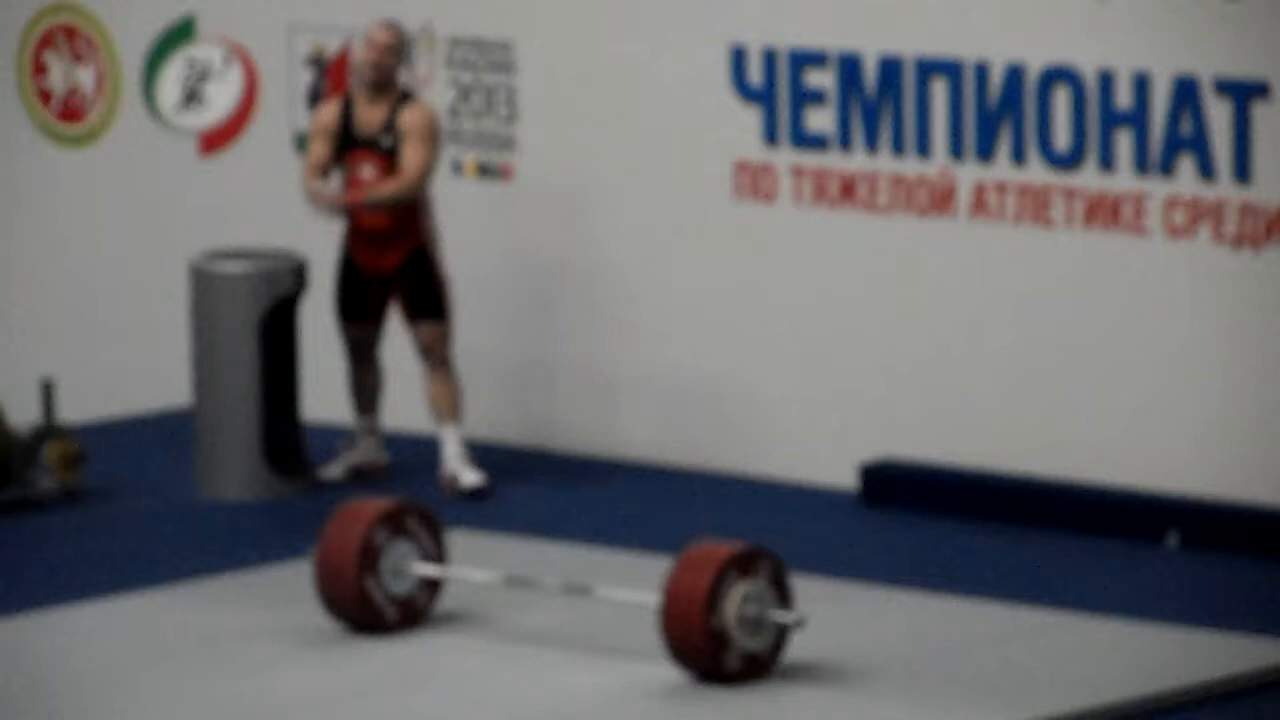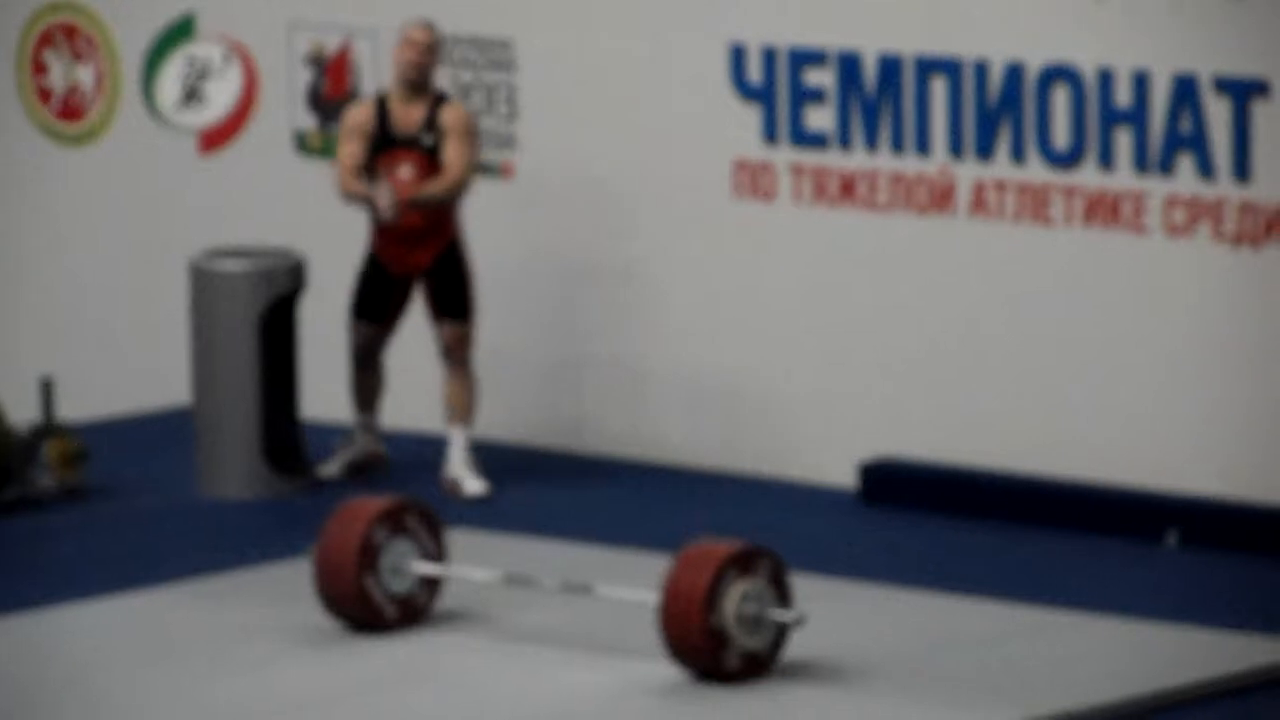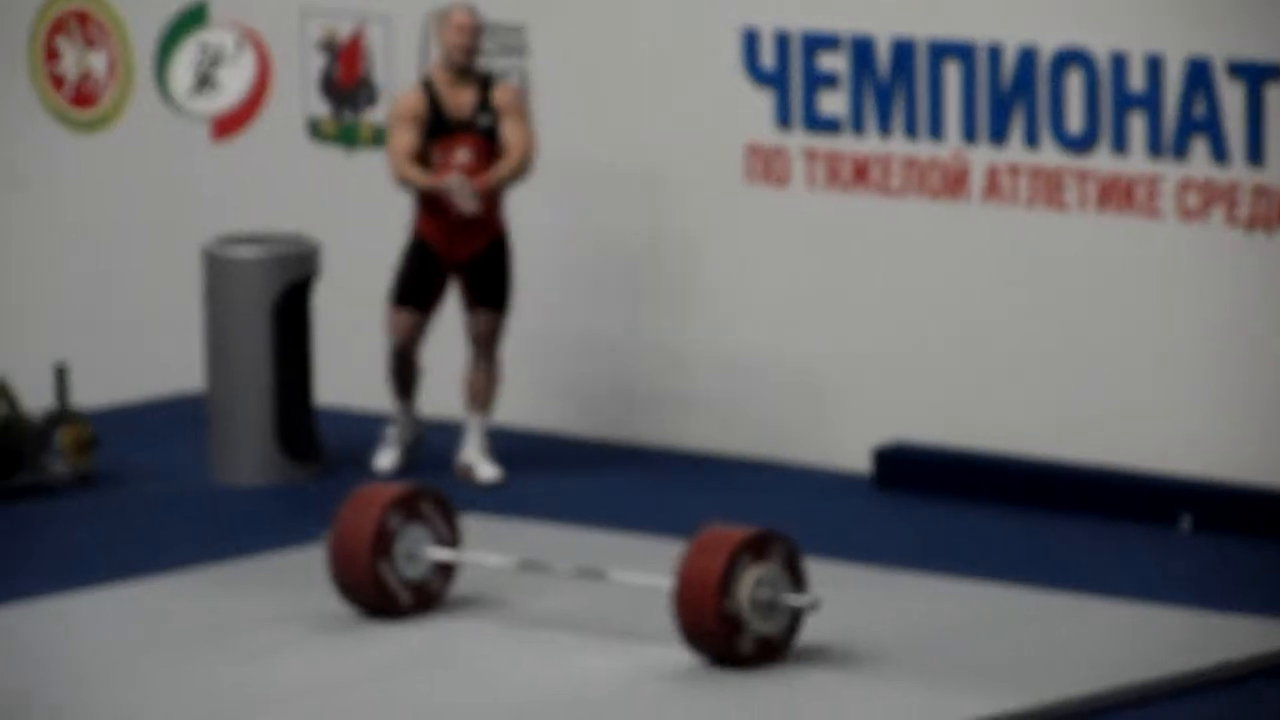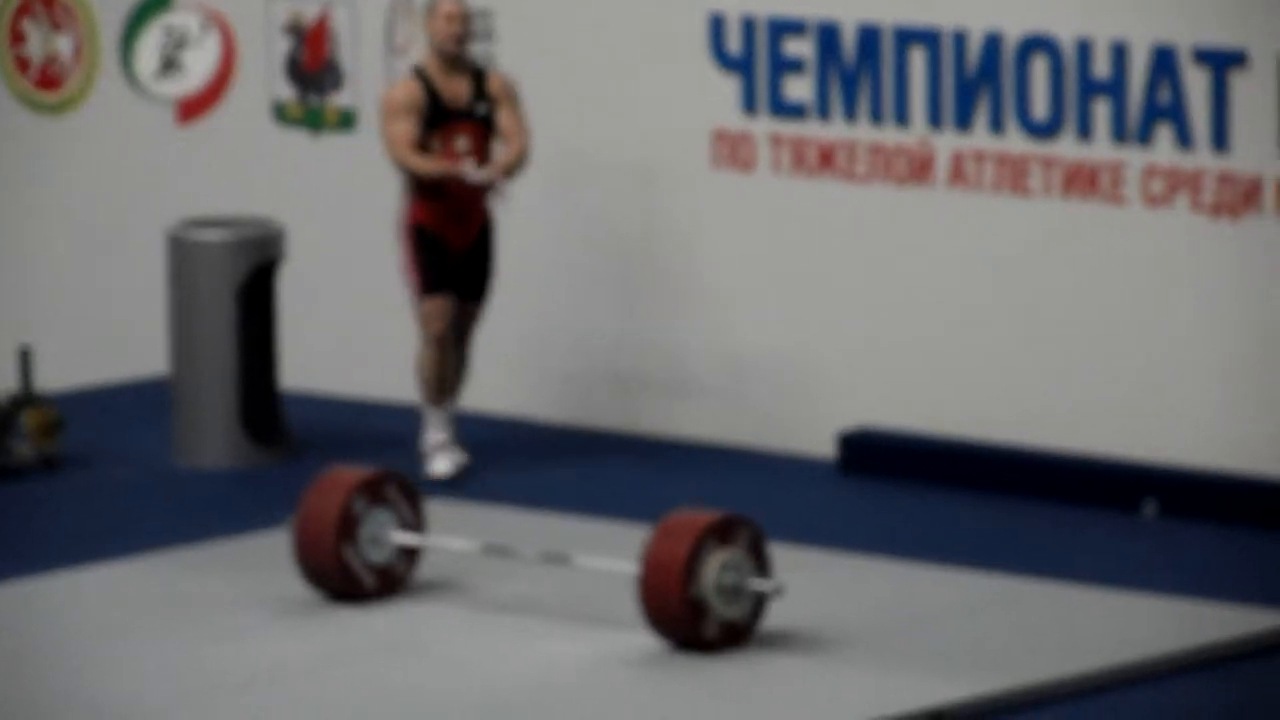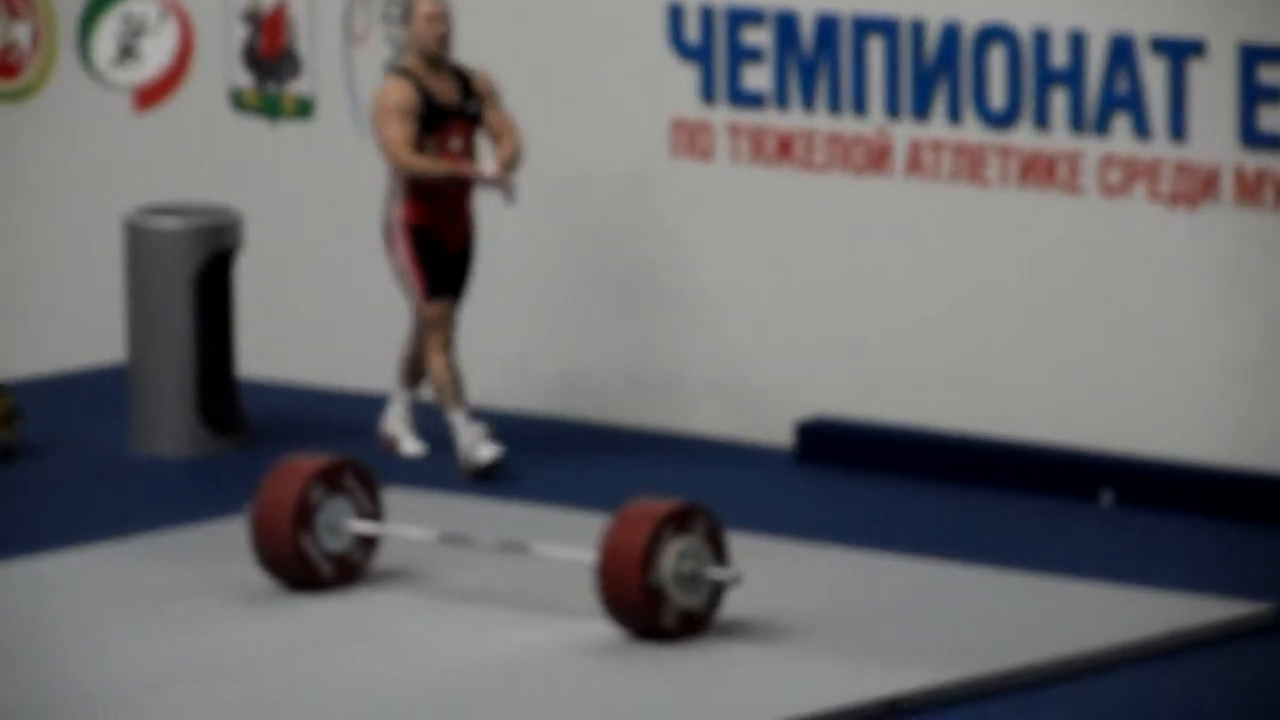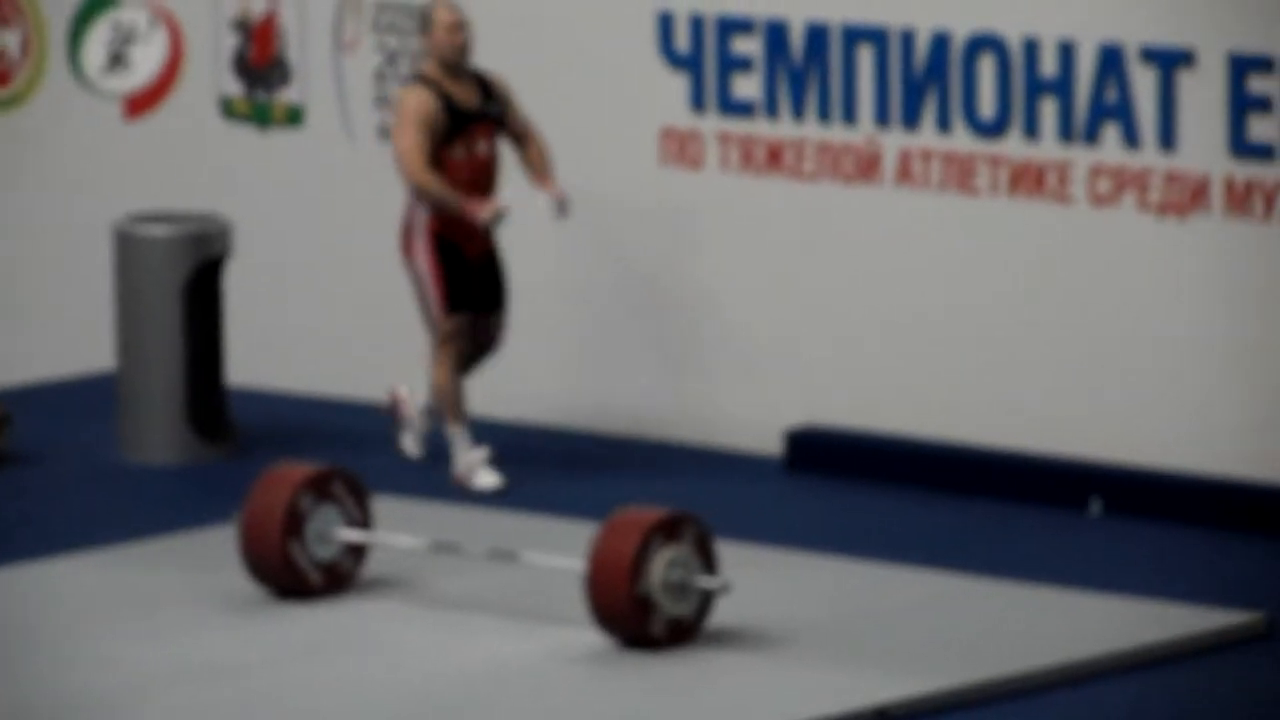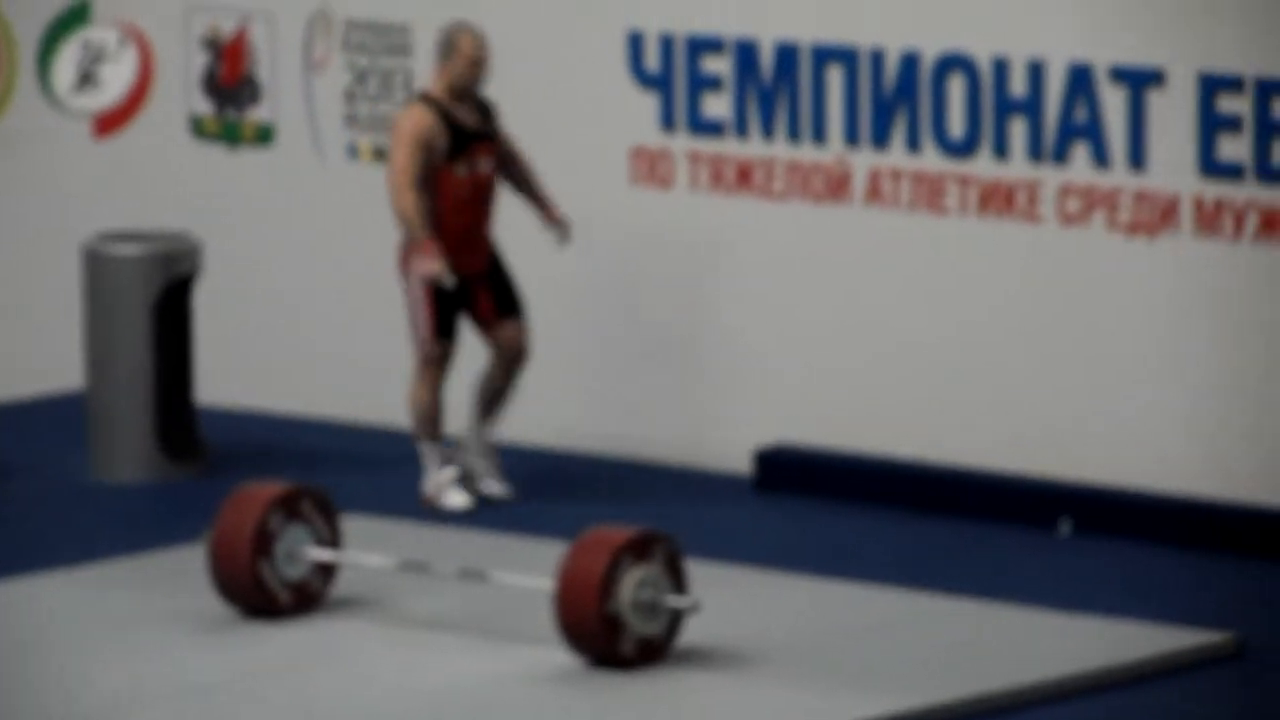
dt=0.2s
person 1, frame 1
left shoulder: (415, 116)
right shoulder: (330, 114)
left elbow: (410, 183)
right elbow: (312, 175)
left wrist: (350, 200)
right wrist: (321, 194)
left hip: (412, 246)
right hip: (361, 247)
left knee: (434, 349)
right knee: (358, 347)
left ankle: (453, 458)
right ankle: (368, 446)
person 1, frame 2
left shoulder: (452, 114)
right shoulder: (364, 116)
left elbow: (457, 179)
right elbow: (345, 180)
left wrist: (404, 197)
right wrist: (373, 195)
left hip: (442, 248)
right hip: (387, 247)
left knee: (456, 350)
right knee: (363, 346)
left ankle: (458, 460)
right ankle: (366, 443)
person 1, frame 3
left shoulder: (503, 96)
right shoulder: (412, 102)
left elbow: (520, 156)
right elbow: (402, 168)
left wrist: (478, 186)
right wrist: (444, 185)
left hip: (487, 236)
right hip: (432, 236)
left knee: (486, 340)
right knee: (401, 338)
left ankle: (475, 446)
right ankle: (401, 424)
person 1, frame 4
left shoulder: (495, 85)
right shoulder: (406, 91)
left elbow: (518, 143)
right elbow: (404, 158)
left wrist: (495, 174)
right wrist: (459, 170)
left hip: (475, 224)
right hip: (426, 224)
left knee: (461, 332)
right knee: (436, 327)
left ankle: (434, 432)
right ankle: (438, 436)
person 1, frame 5
left shoulder: (475, 83)
right shoulder: (397, 92)
left elbow: (506, 136)
right elbow: (405, 161)
left wrist: (500, 170)
right wrist: (471, 170)
left hip: (457, 221)
right hip: (412, 223)
left knee: (430, 325)
right knee: (438, 325)
left ankle: (397, 418)
right ankle: (466, 436)
person 1, frame 6
left shoulder: (490, 86)
right shoulder: (418, 100)
left elbow: (526, 138)
right elbow: (415, 171)
left wrist: (547, 184)
right wrist: (470, 208)
left hip: (474, 233)
right hip: (434, 233)
left knee: (486, 337)
right knee: (449, 338)
left ankle: (415, 404)
right ankle: (464, 454)
person 1, frame 7
left shoulder: (483, 107)
right shoulder: (420, 119)
left elbow: (510, 160)
right elbow: (403, 190)
left wrist: (547, 209)
right wrist: (426, 252)
left hip: (479, 251)
right hip: (434, 258)
left knee: (514, 346)
right knee: (434, 361)
left ankle: (476, 446)
right ankle: (435, 472)
